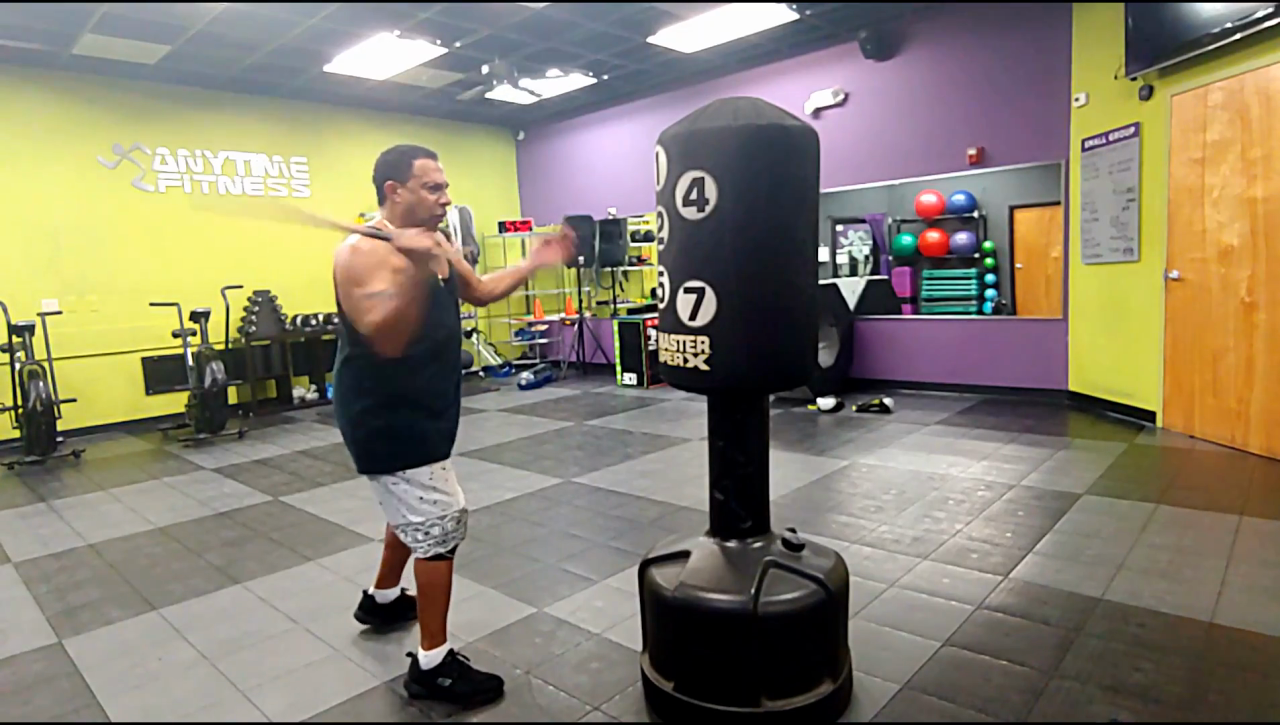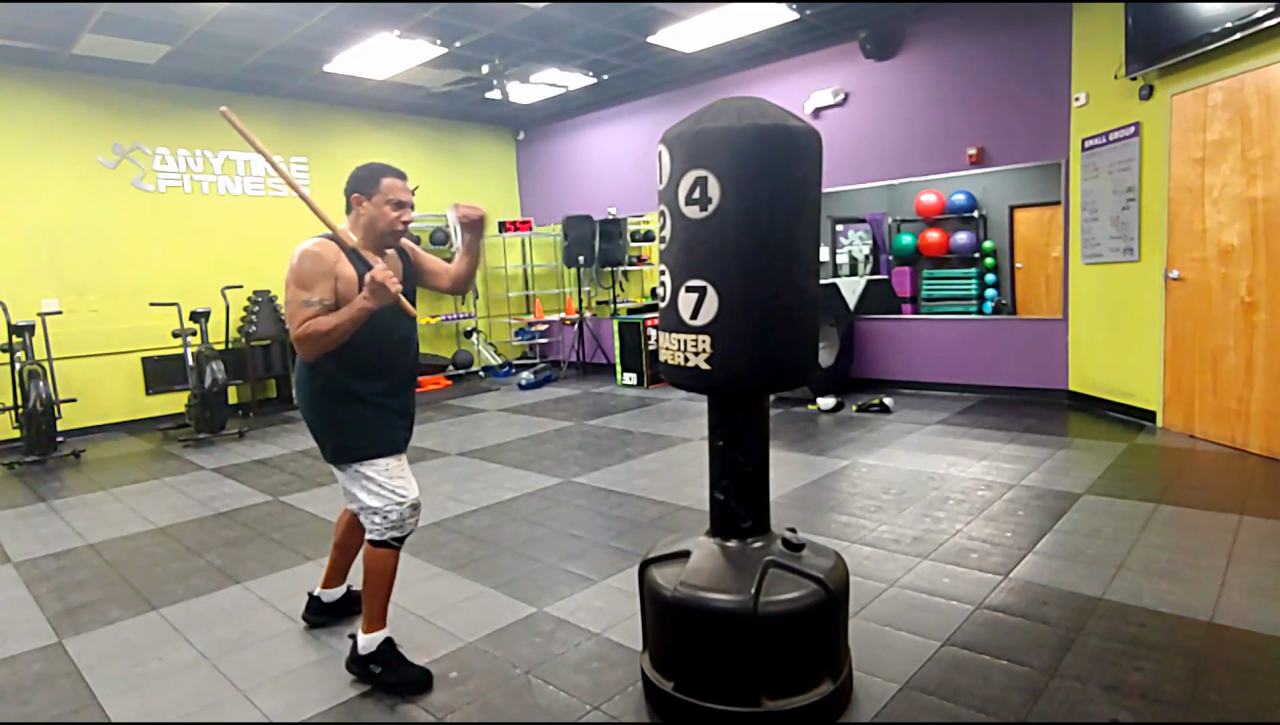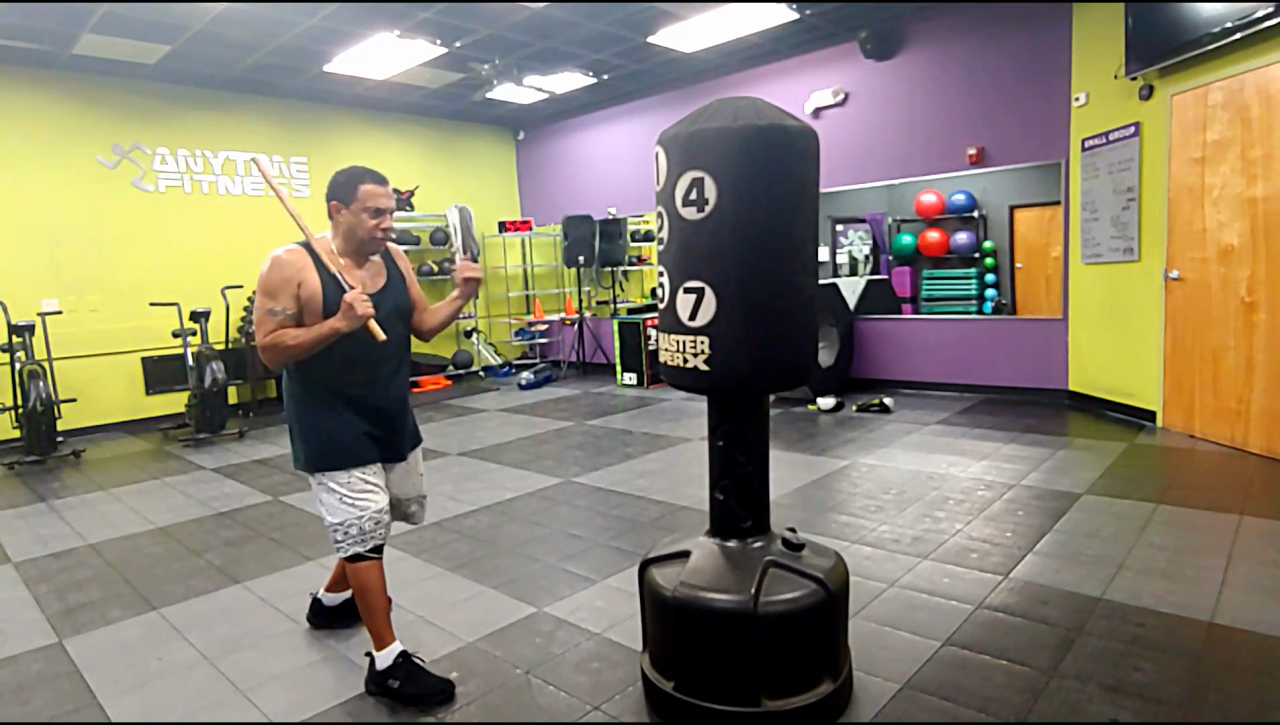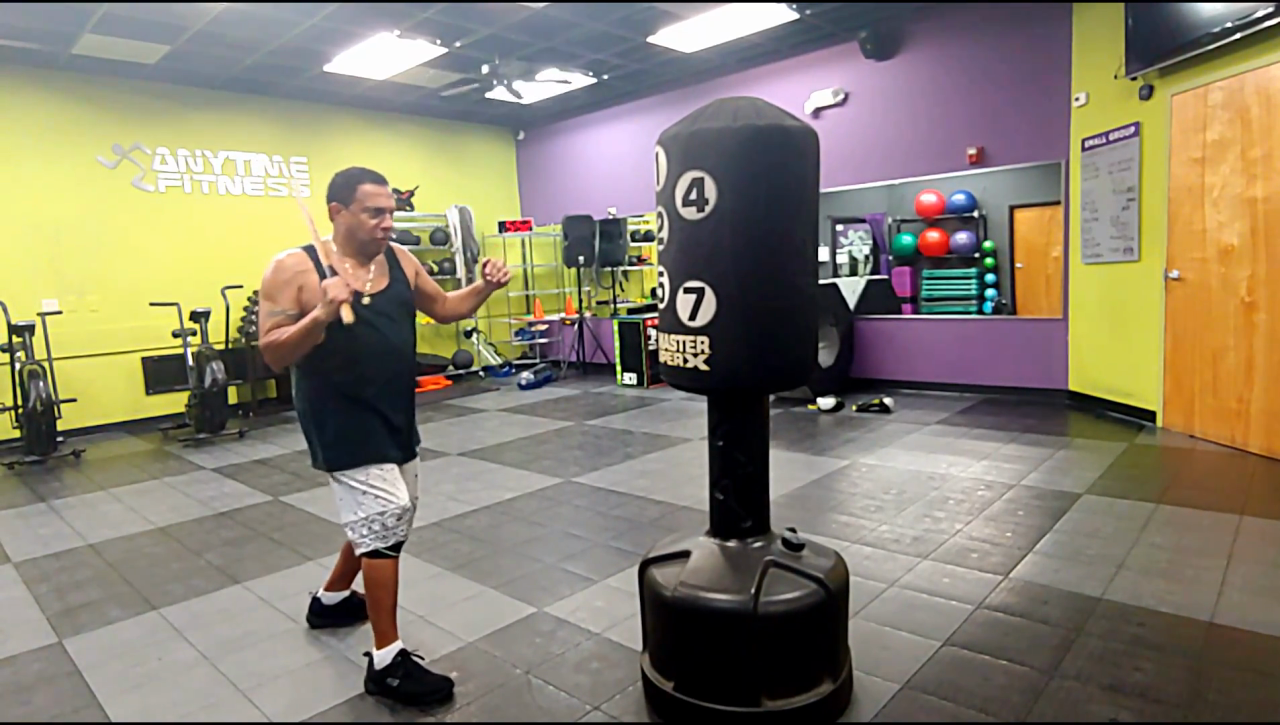
dt=0.5s
person 1, frame 1
left shoulder: (428, 243)
right shoulder: (368, 254)
left elbow: (477, 287)
right elbow: (389, 342)
left wrist: (536, 262)
right wrist: (413, 274)
left hip: (417, 410)
right hip: (385, 418)
left knee: (415, 509)
right knee: (438, 521)
left ankle: (382, 597)
right ankle: (432, 664)
person 1, frame 2
left shoulder: (401, 251)
right shoulder: (318, 256)
left elbow: (455, 282)
right elbow: (305, 343)
left wrist: (472, 235)
right wrist: (365, 303)
left hip: (379, 405)
right hip: (345, 407)
left knee: (367, 501)
right knee: (393, 510)
left ankle: (329, 597)
right ankle: (372, 648)
person 1, frame 3
left shoulder: (395, 259)
right shoulder: (291, 266)
left elbow: (426, 326)
right elbow: (272, 350)
left wrist: (463, 293)
right wrist: (340, 323)
left hip: (393, 417)
right hip: (331, 423)
left knee: (371, 520)
right knee: (365, 528)
left ankle: (333, 599)
right ankle: (388, 664)
person 1, frame 4
left shoulder: (399, 259)
right shoulder: (293, 268)
left elbow: (446, 308)
right elbow: (274, 354)
left wrist: (484, 287)
right wrist: (320, 316)
left hip: (395, 418)
right hip: (343, 422)
left knee: (380, 517)
right knee: (384, 521)
left ankle: (331, 598)
right ankle: (387, 662)
